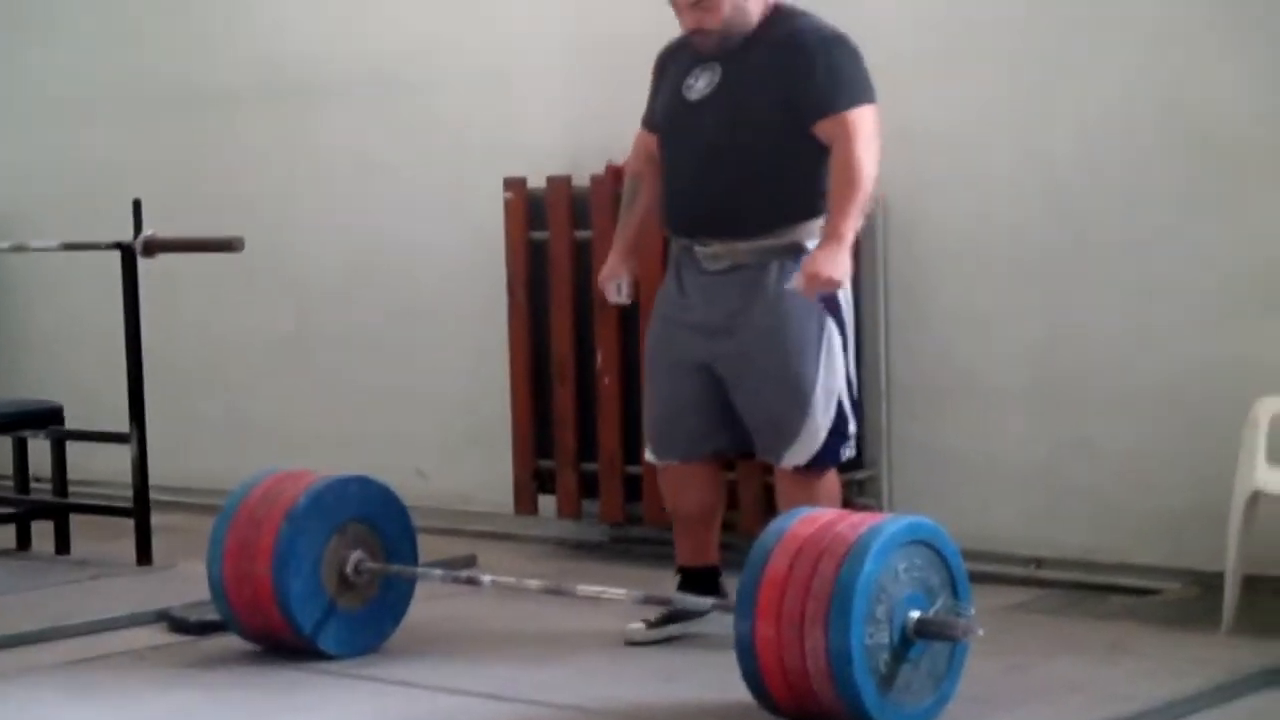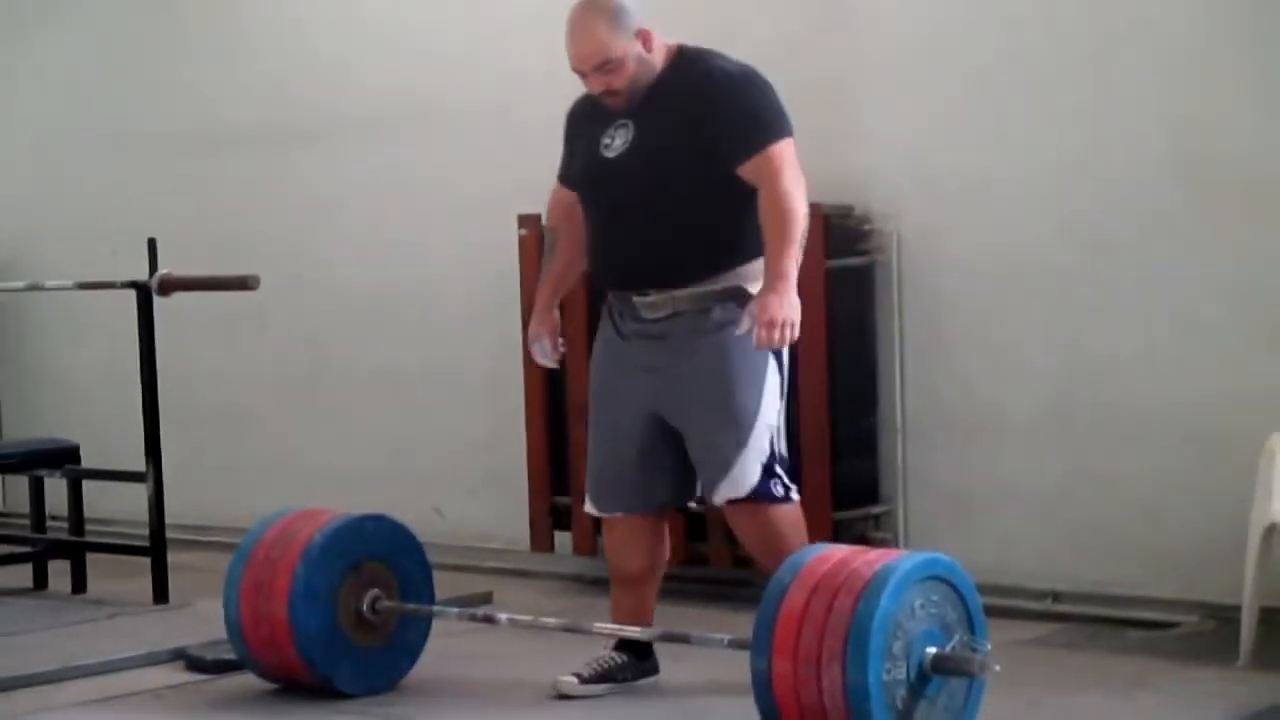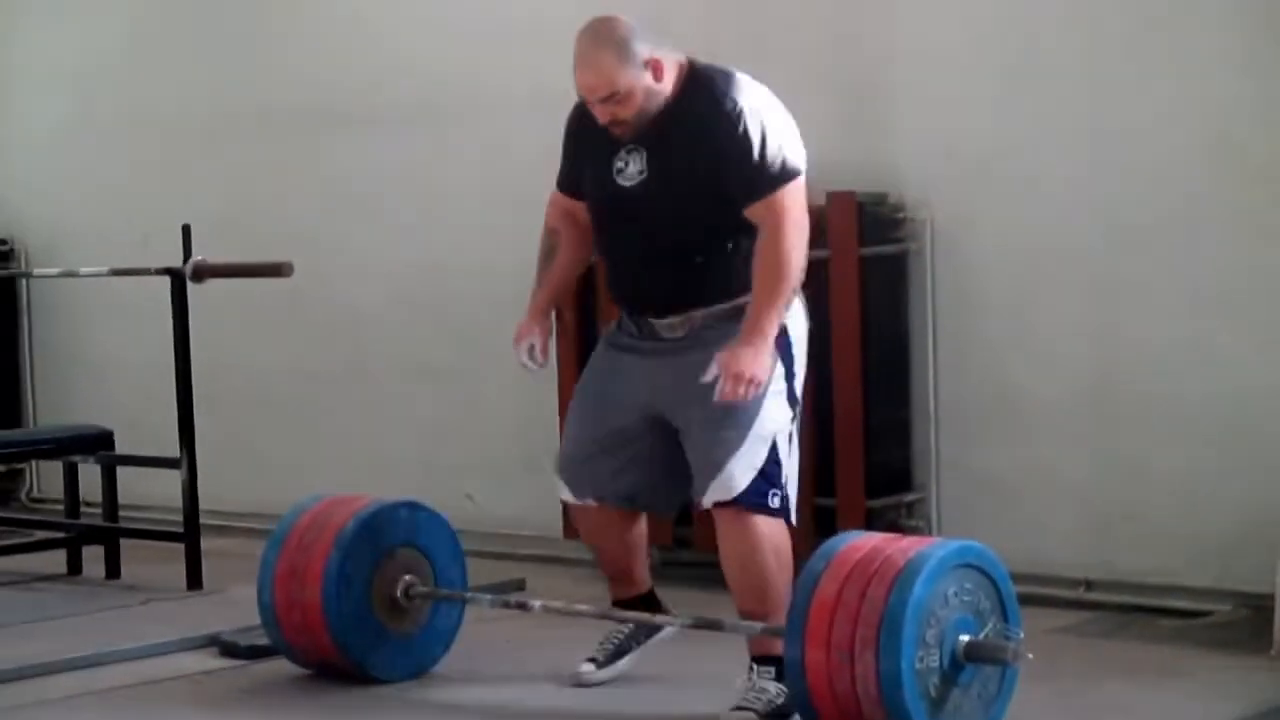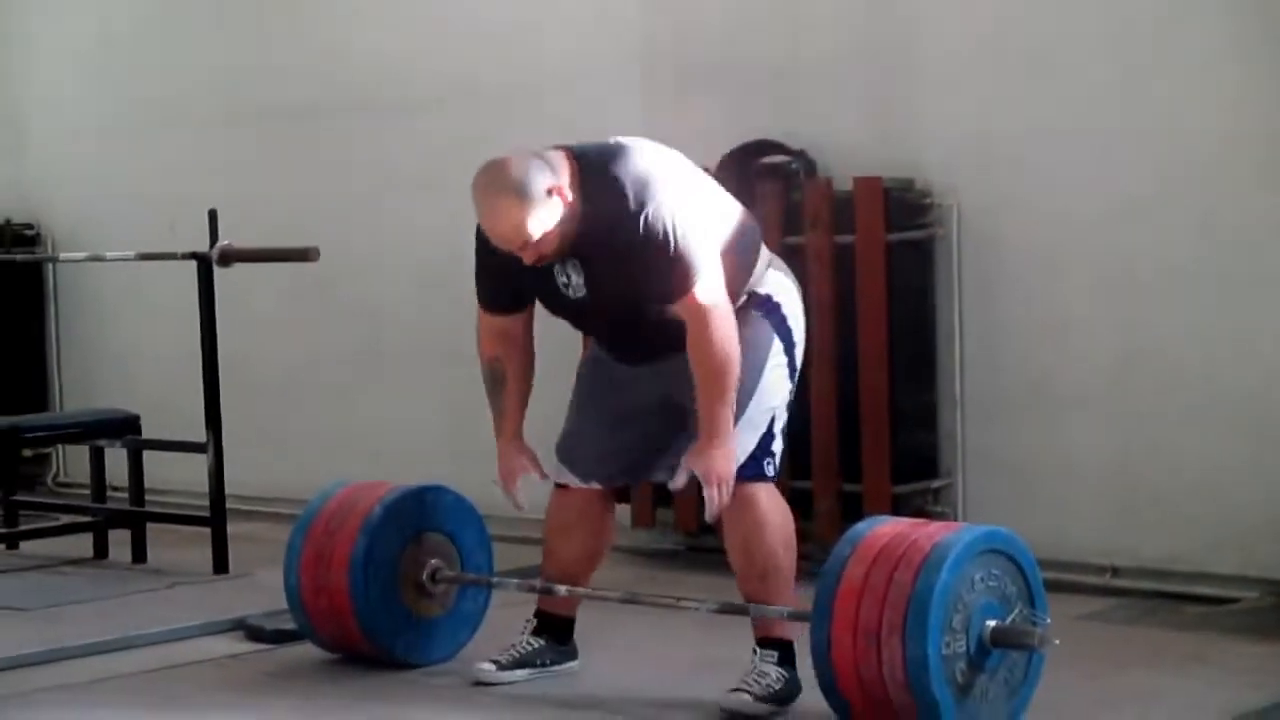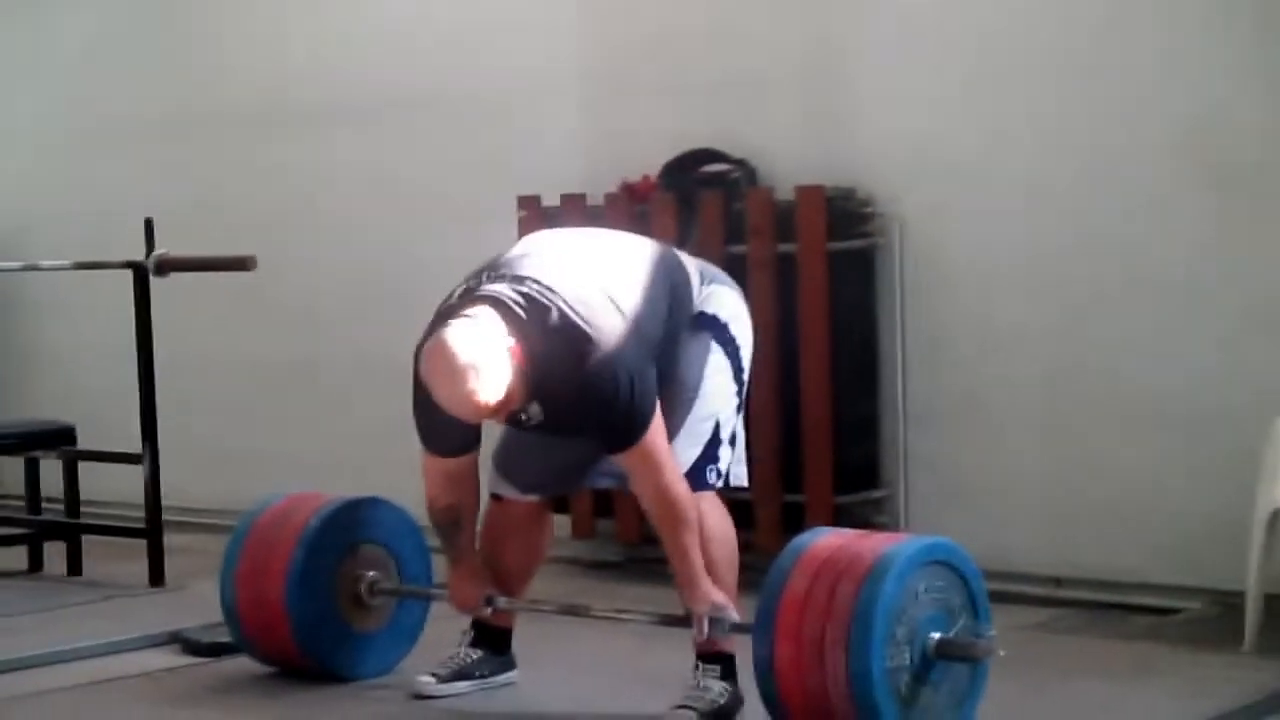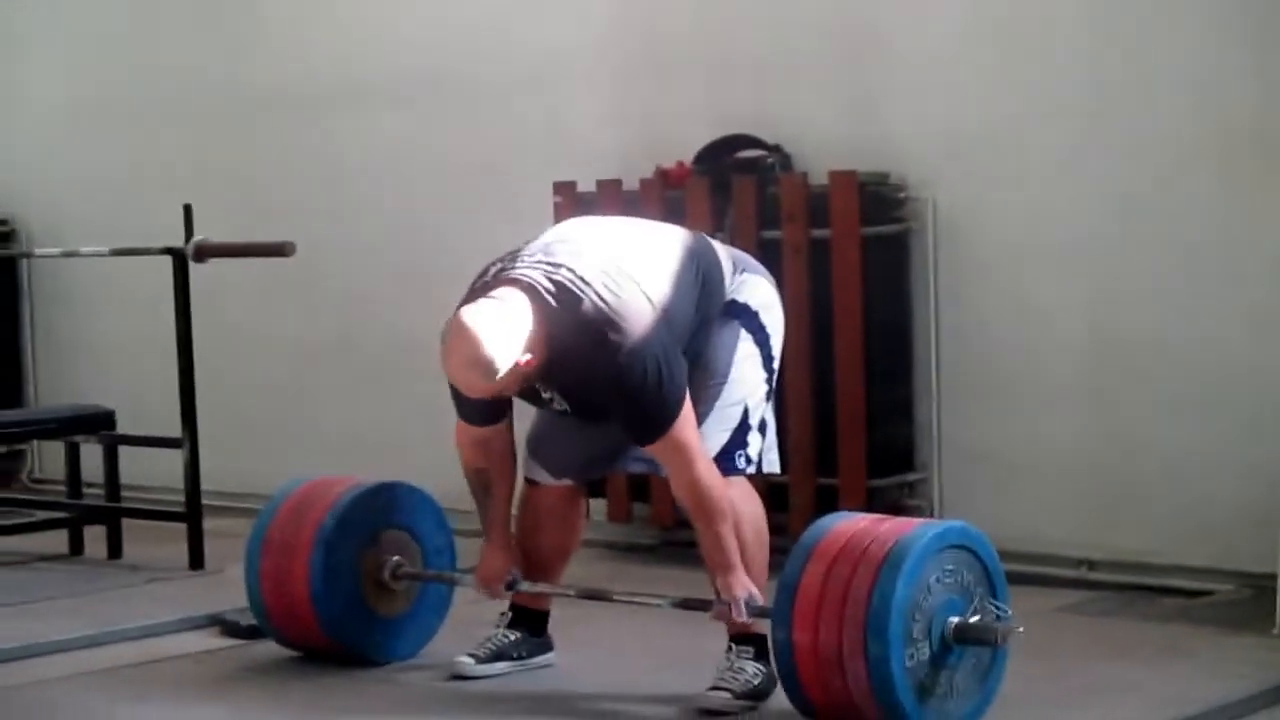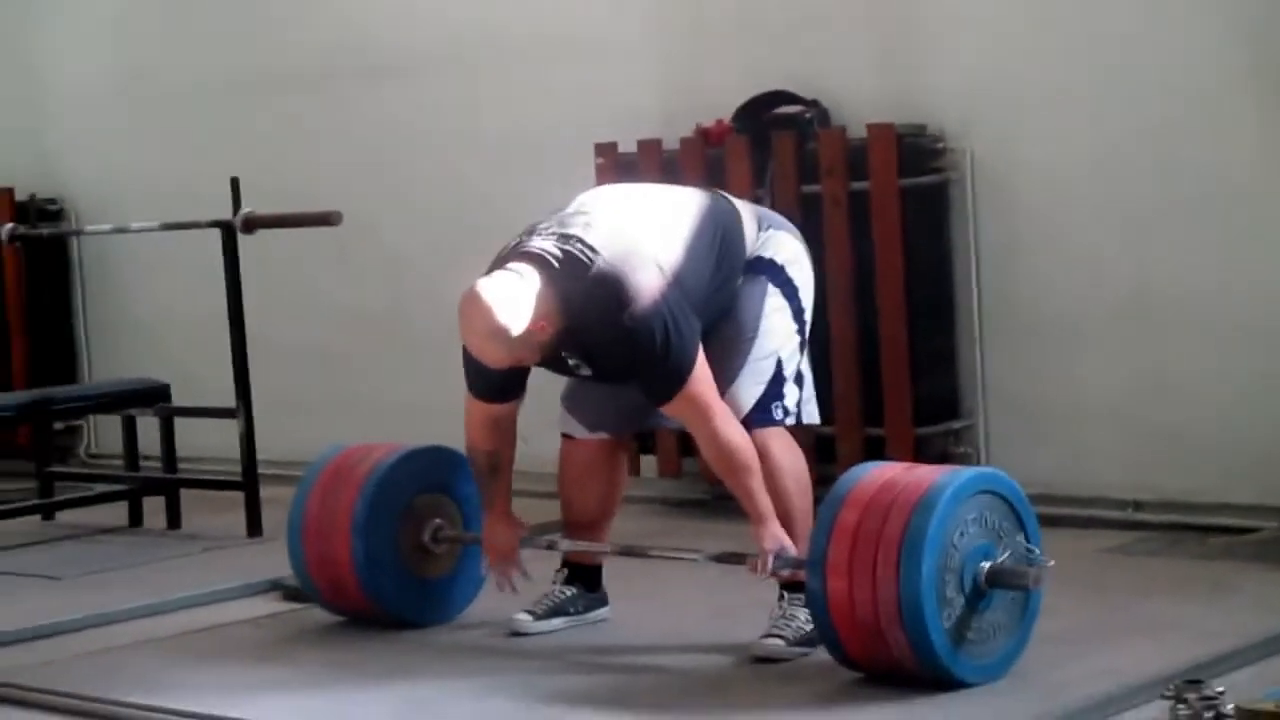
dt=0.5s
person 1, frame 1
right shoulder: (677, 61)
left elbow: (855, 142)
right elbow: (650, 158)
left wrist: (835, 243)
right wrist: (623, 246)
left hip: (784, 274)
right hip: (691, 273)
left knee: (801, 448)
right knee: (676, 445)
right ankle: (697, 587)
person 1, frame 2
left shoulder: (723, 88)
right shoulder: (587, 117)
left elbow: (780, 182)
right elbow: (569, 215)
left wrist: (779, 285)
right wrist: (546, 303)
left hip: (723, 314)
right hip: (628, 324)
left knee: (748, 484)
right knee: (623, 497)
right ankle: (631, 647)
person 1, frame 3
left shoulder: (735, 112)
right shoulder: (588, 125)
left elbow: (786, 225)
right elbow: (569, 221)
left wrist: (756, 339)
right wrist: (539, 309)
left hip: (735, 326)
right hip: (635, 335)
left knee: (741, 494)
right knee: (588, 482)
right ankle: (639, 610)
person 1, frame 4
left shoulder: (647, 199)
right shoulder: (506, 231)
left elbow: (709, 317)
right elbow: (501, 335)
left wrist: (714, 435)
right wrist: (508, 437)
left hip: (741, 313)
right hip: (628, 349)
left knee: (741, 475)
right knee: (579, 478)
left ankle: (777, 657)
right ankle: (549, 636)
person 1, frame 5
left shoulder: (599, 356)
right shoulder: (442, 365)
left elbow: (654, 480)
right elbow: (447, 477)
left wrist: (695, 583)
right wrist: (464, 568)
left knee: (689, 480)
right knee: (515, 485)
left ankle: (716, 672)
right ankle: (489, 646)
person 1, frame 6
left shoulder: (624, 345)
right shoulder: (476, 335)
left elbow: (687, 468)
right elbow: (482, 441)
left wrist: (729, 572)
right wrist: (497, 539)
left hip: (727, 304)
left knee: (719, 467)
right knee: (549, 468)
left ankle: (749, 653)
right ankle: (527, 627)
person 1, frame 7
left shoulder: (634, 312)
right shoulder: (496, 315)
left elbow: (709, 421)
right elbow: (489, 421)
left wrist: (764, 523)
right wrist: (497, 517)
left hip: (755, 259)
left knee: (757, 422)
right knee: (585, 425)
left ankle: (801, 598)
right ankle: (581, 583)
